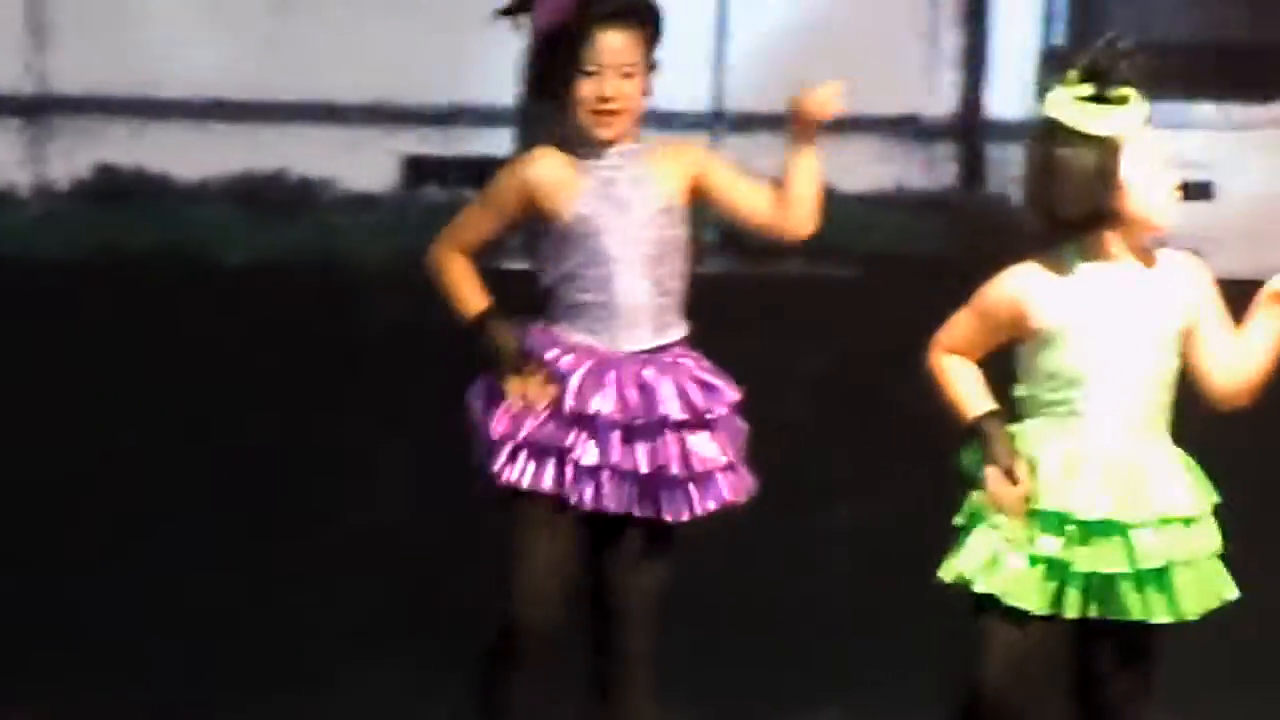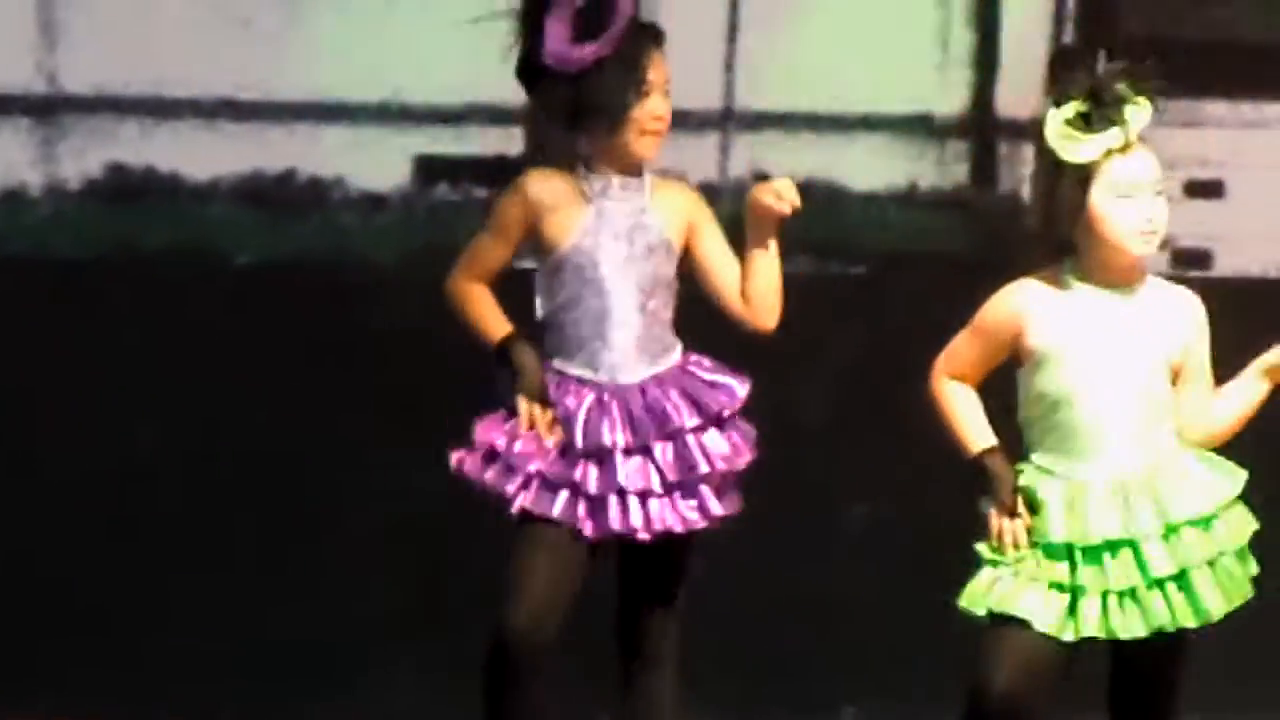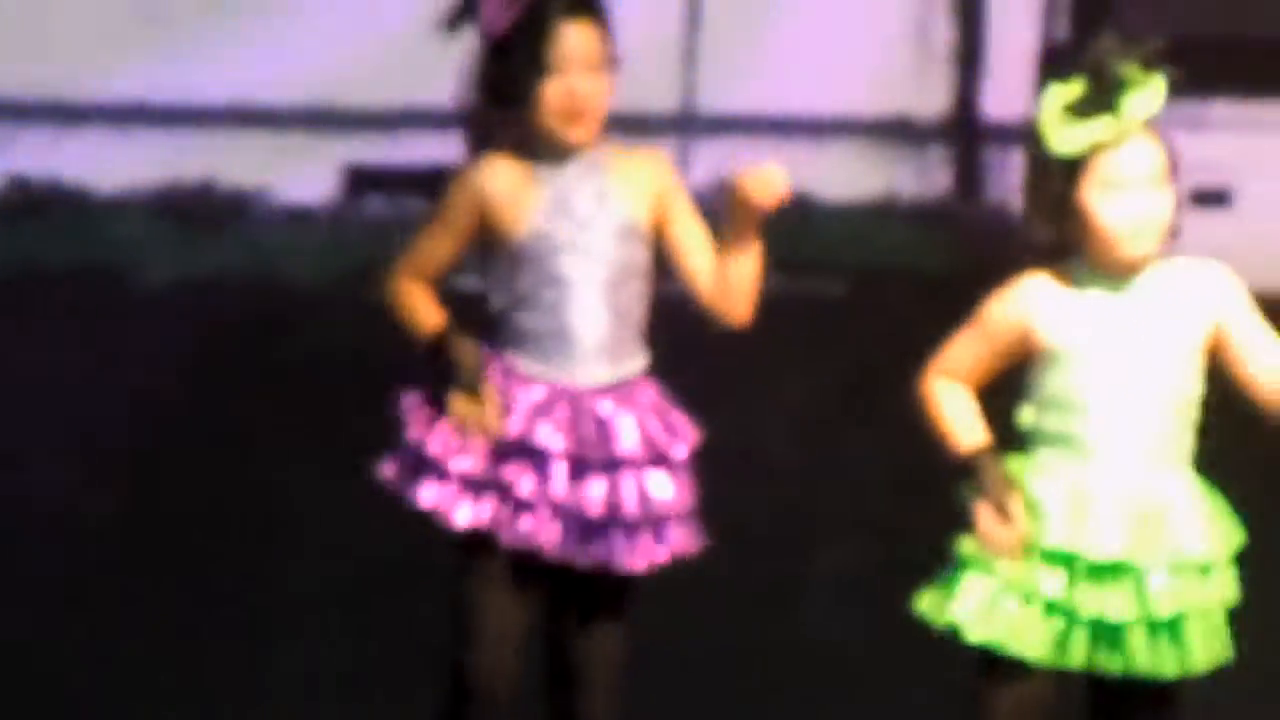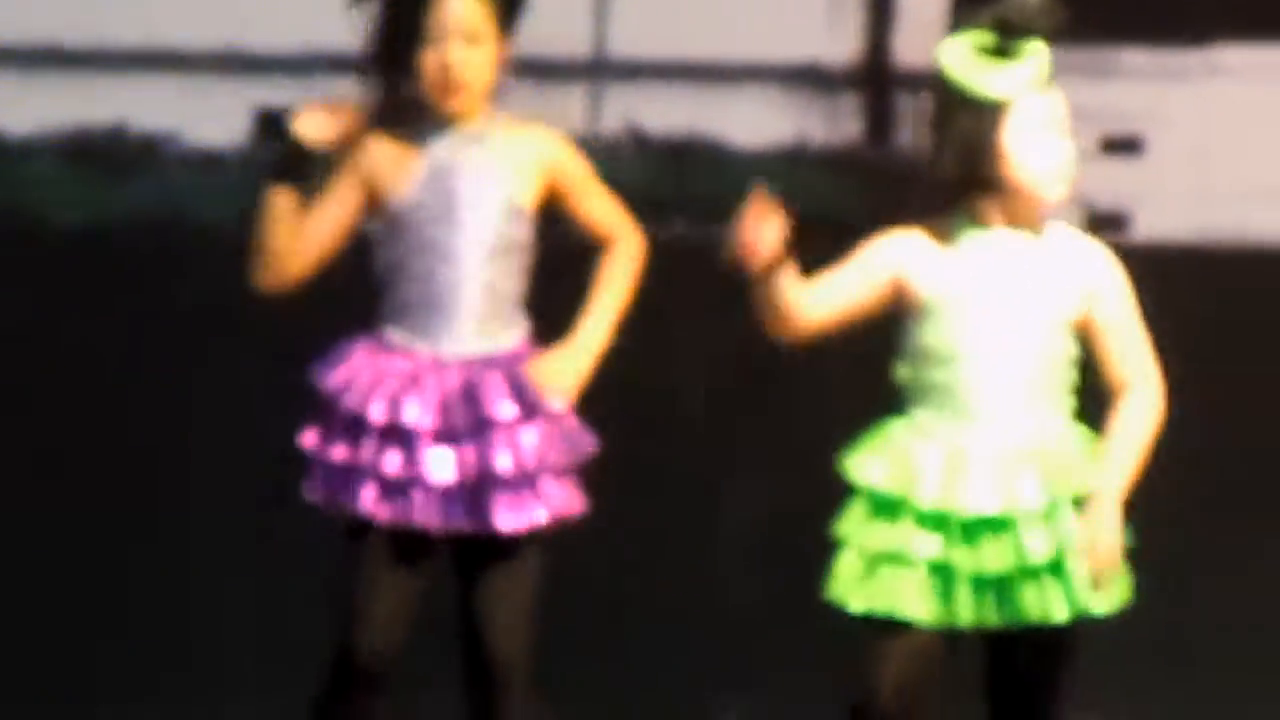
dt=0.7s
person 1, frame 1
left shoulder: (682, 163)
right shoulder: (541, 171)
left elbow: (794, 222)
right elbow: (449, 252)
left wrist: (804, 137)
right wrist: (496, 336)
left hip: (656, 404)
right hip: (569, 403)
left knee: (628, 624)
right knee: (526, 618)
person 1, frame 2
left shoulder: (681, 202)
right shoulder: (541, 194)
left elbow: (759, 314)
right elbow: (466, 281)
left wrist: (762, 226)
right wrist: (519, 357)
left hip: (663, 428)
right hip: (573, 431)
left knee: (651, 639)
right knee: (524, 630)
person 1, frame 3
left shoulder: (648, 176)
right shoulder: (493, 181)
left elbow: (731, 305)
right elbow: (408, 281)
left wrist: (747, 217)
right wrist: (457, 353)
left hip: (615, 438)
right hip: (518, 434)
person 1, frame 4
left shoulder: (537, 147)
right shoulder: (379, 156)
left elbow: (625, 240)
right elbow: (275, 269)
left wrist: (581, 352)
right wrist: (290, 161)
left hip: (502, 418)
right hip: (399, 416)
left knee: (501, 650)
right knee: (370, 648)
person 2, frame 1
left shoulder: (1181, 280)
right shoulder: (1031, 287)
right elbow: (949, 352)
right wrist: (991, 435)
left hip: (1139, 523)
right hip: (1040, 520)
person 2, frame 2
left shoulder: (1180, 309)
right shoulder: (1028, 305)
left elbow: (1197, 425)
right elbow: (948, 377)
right wrist: (993, 467)
left hip: (1163, 536)
right hip: (1056, 535)
person 2, frame 3
left shoulder: (1207, 291)
right shoulder: (1035, 301)
right elbow: (942, 380)
right wrist: (985, 470)
left hip: (1158, 561)
right hip: (1047, 554)
person 2, frame 4
left shoulder: (1086, 262)
right shoulder: (916, 253)
left elbow: (1140, 388)
right elbow: (795, 316)
left wrist: (1106, 500)
left hip: (1042, 513)
right hip: (925, 508)
